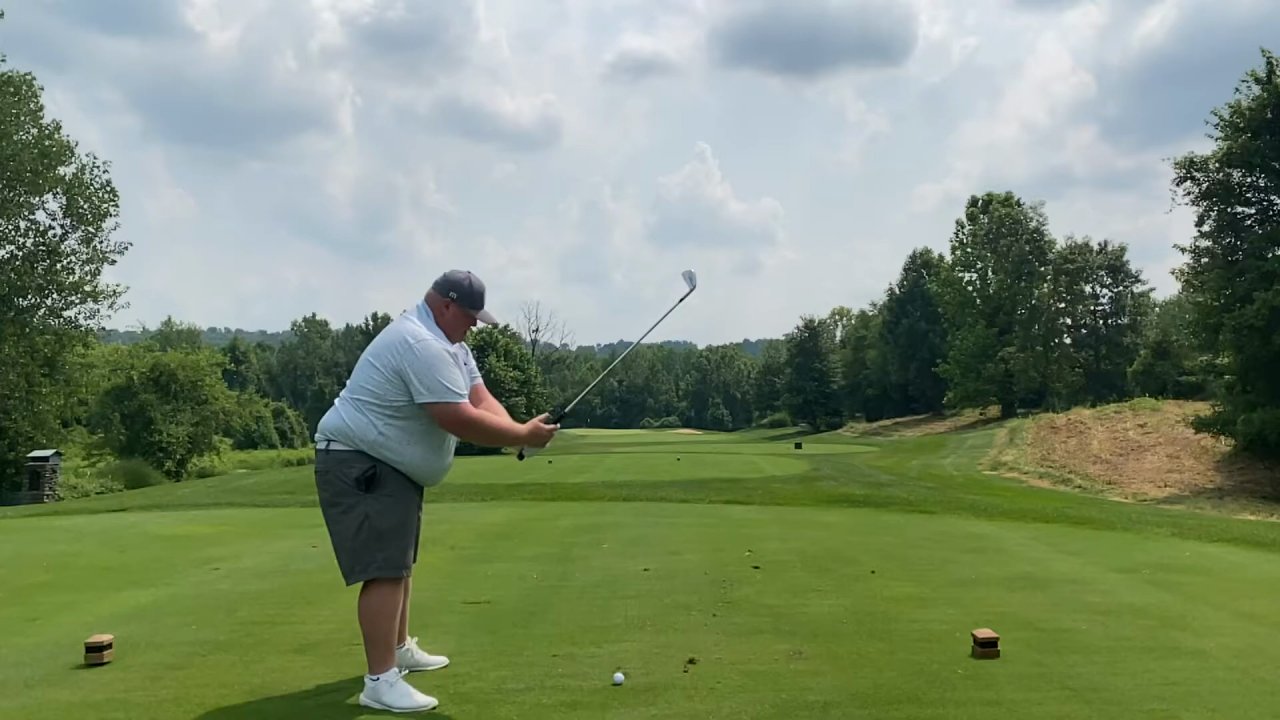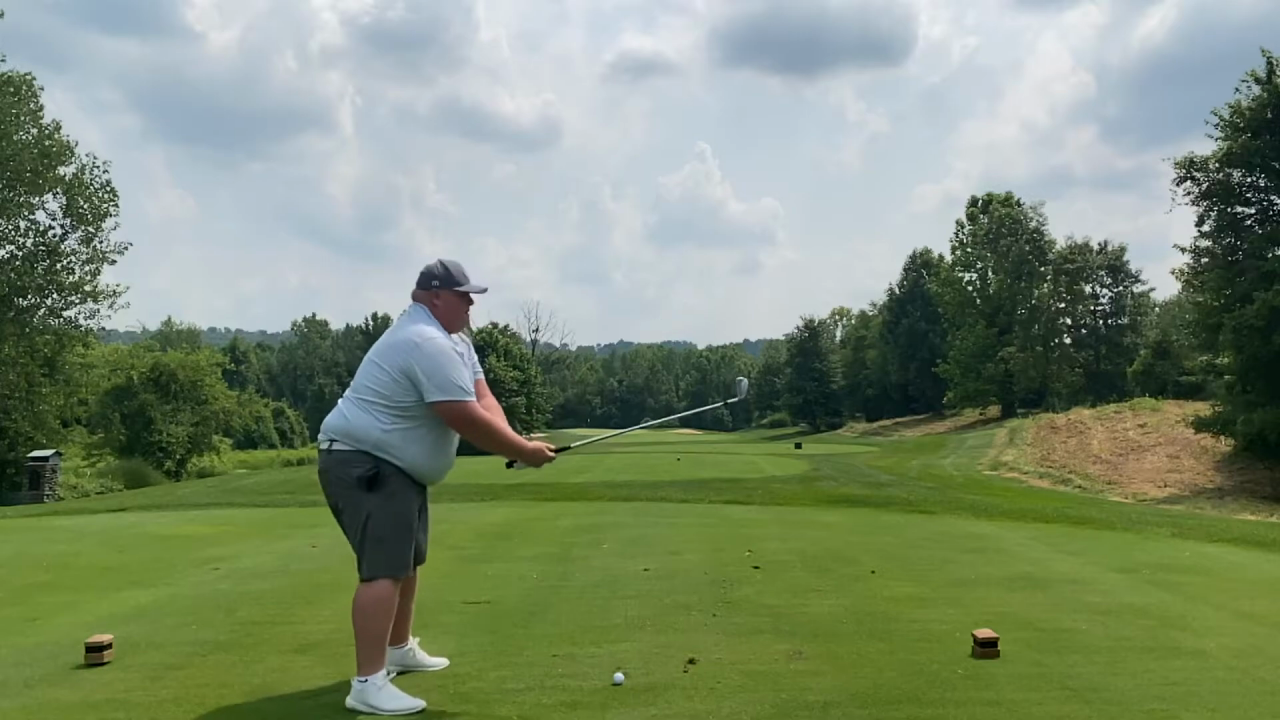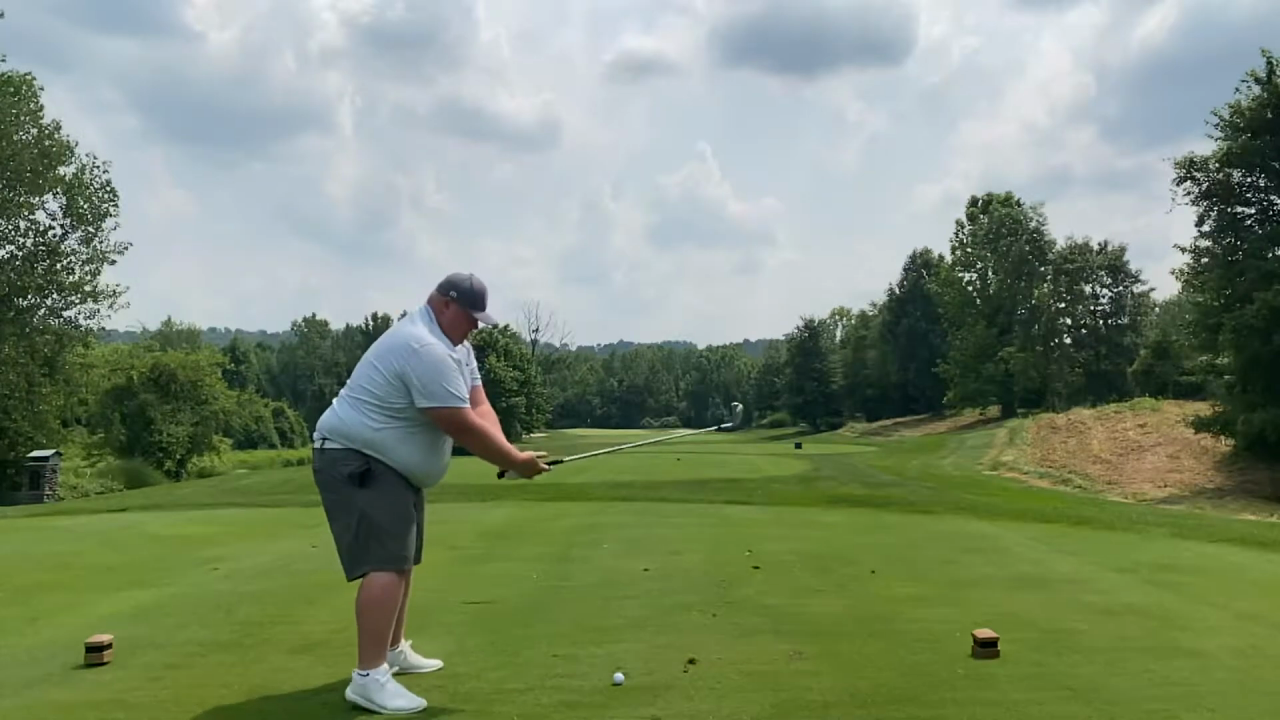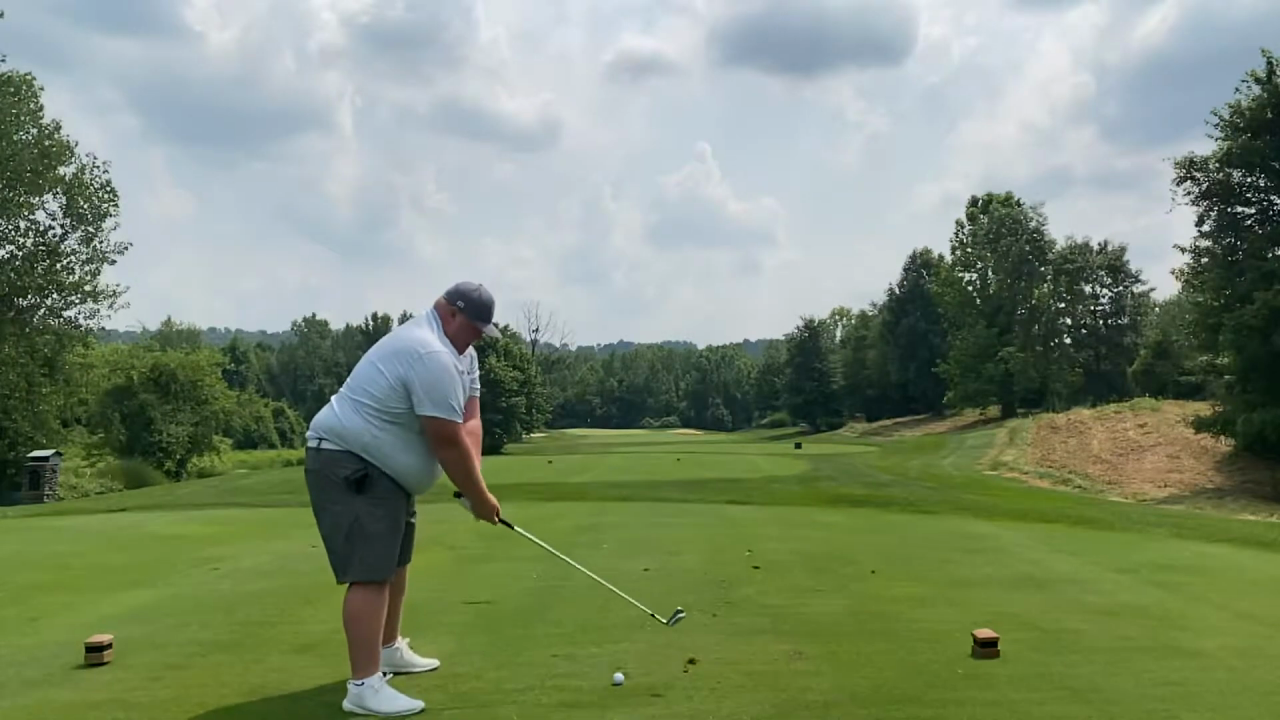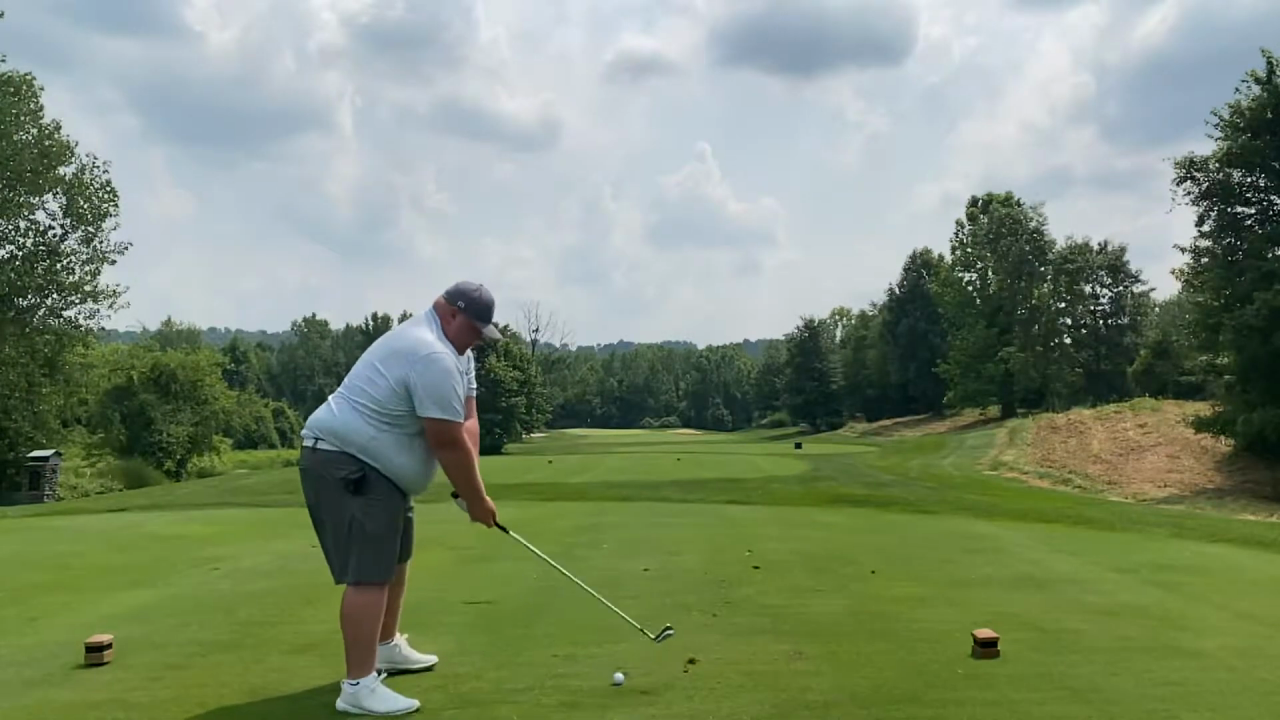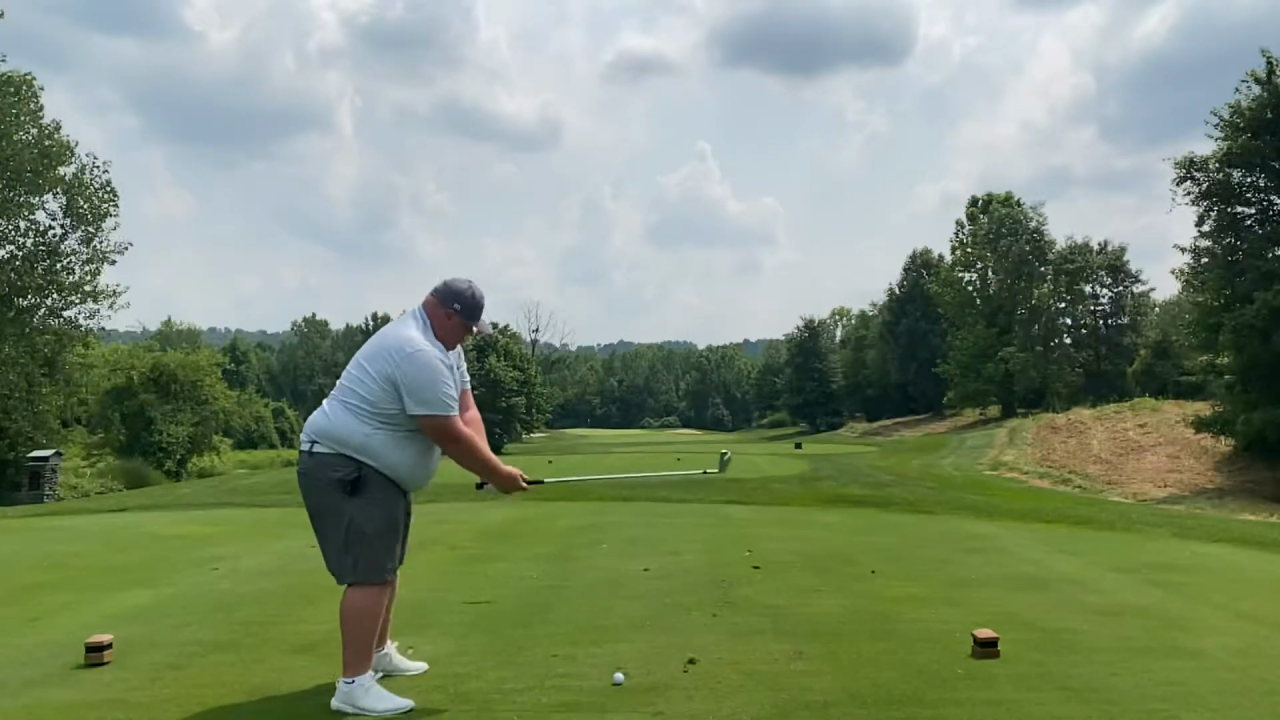
dt=0.5s
person 1, frame 1
left shoulder: (447, 342)
right shoulder: (423, 346)
left elbow: (481, 401)
right elbow: (460, 421)
left wrist: (518, 431)
right wrist: (522, 434)
left hip: (390, 467)
right hip: (359, 465)
left knee: (398, 561)
right knee: (385, 568)
left ankle: (399, 648)
right ankle: (380, 681)
person 1, frame 2
left shoulder: (452, 338)
right shoulder: (427, 344)
left elbow: (483, 401)
right elbow: (467, 420)
left wrist: (515, 442)
right wrist: (523, 450)
left hip: (394, 467)
right hip: (363, 464)
left knee: (405, 561)
right knee: (384, 568)
left ankle: (399, 648)
right ankle: (367, 683)
person 1, frame 3
left shoulder: (453, 343)
right shoulder: (425, 350)
left elbow: (479, 408)
right elbow: (462, 426)
left wrist: (507, 452)
right wrist: (514, 461)
left hip: (391, 467)
right hip: (357, 463)
left knee: (399, 560)
right knee: (386, 563)
left ankle: (392, 650)
right ankle: (369, 678)
person 1, frame 4
left shoulder: (459, 351)
right shoulder: (430, 355)
left elbow: (469, 422)
right elbow: (447, 441)
left wrist: (473, 480)
right wrist: (479, 496)
left hip: (379, 468)
right hip: (349, 465)
left knee: (393, 562)
right knee: (371, 571)
left ankle: (387, 649)
person 1, frame 5
left shoulder: (453, 349)
right shoulder: (431, 357)
left elbow: (466, 423)
right elbow: (448, 443)
left wrist: (472, 489)
right wrist: (477, 500)
left hip: (373, 467)
right hip: (345, 464)
left knee: (393, 558)
right knee: (368, 571)
left ankle: (386, 647)
person 1, frame 6
left shoulder: (443, 344)
right shoulder: (417, 353)
left elbow: (466, 413)
right elbow: (450, 435)
left wrist: (491, 464)
right wrist: (497, 473)
left hip: (373, 467)
right hip: (344, 466)
left knee: (384, 566)
right knee: (371, 573)
left ankle: (377, 652)
right ankle: (353, 684)
